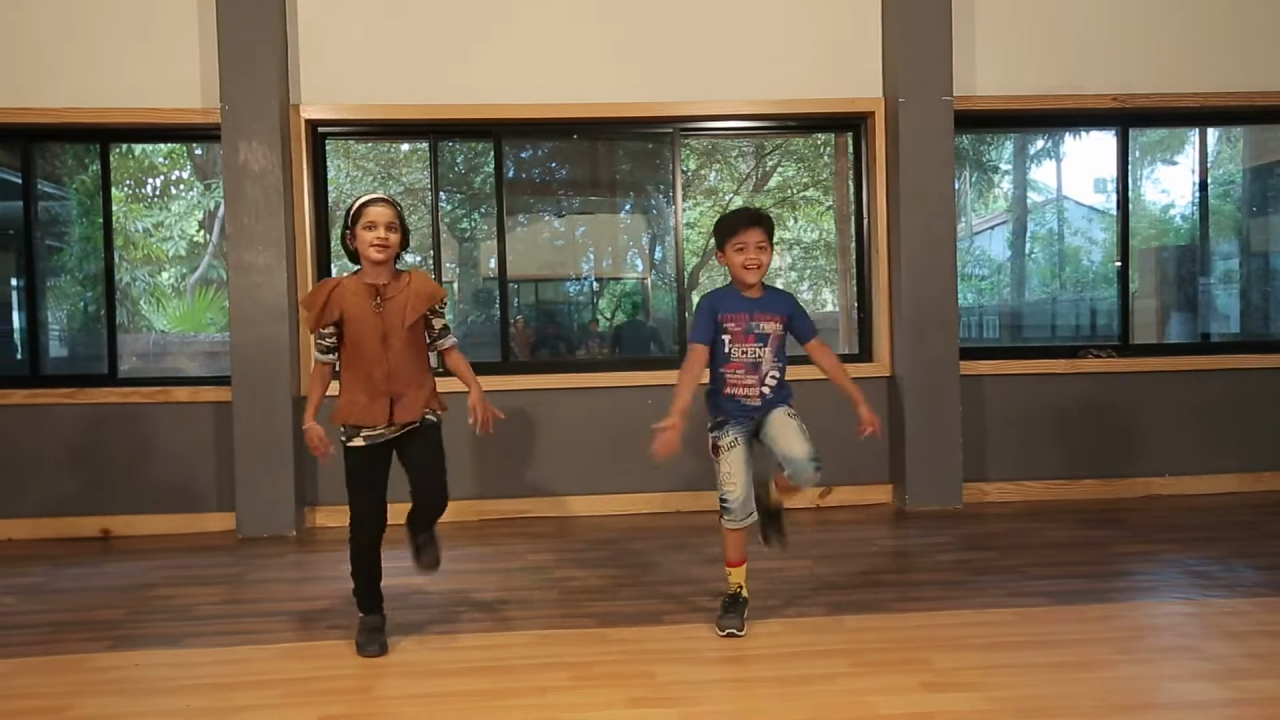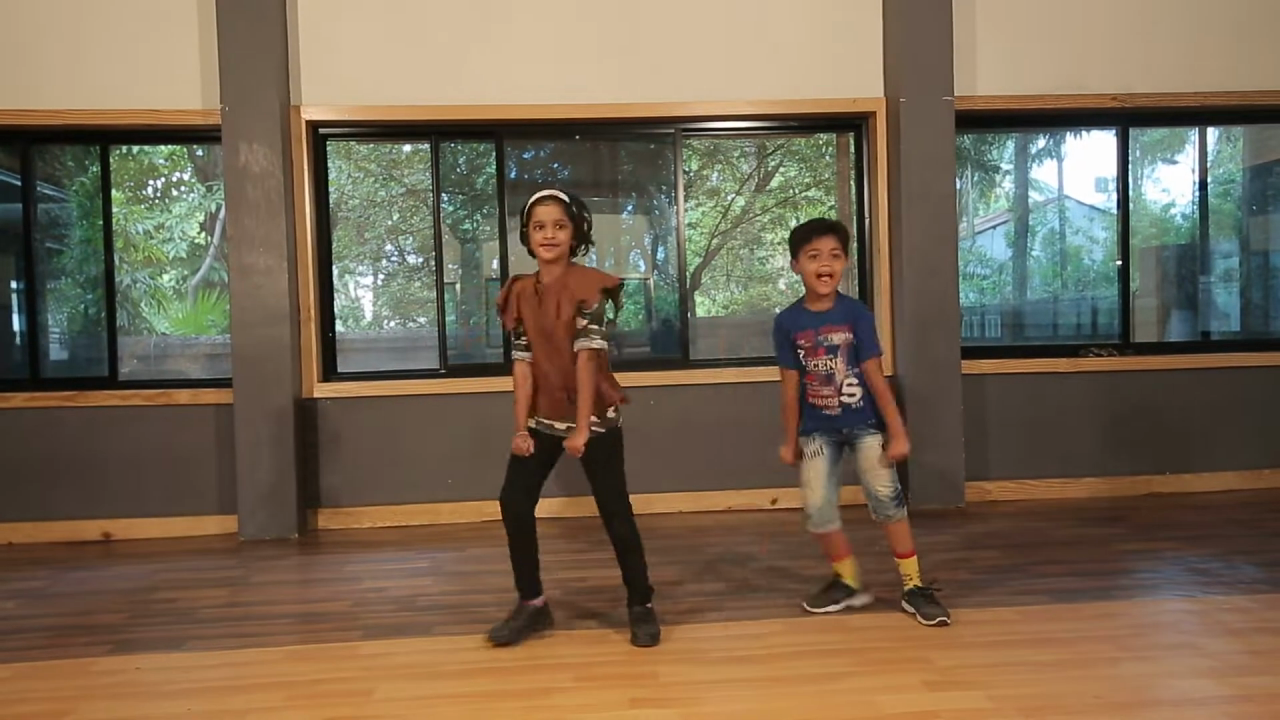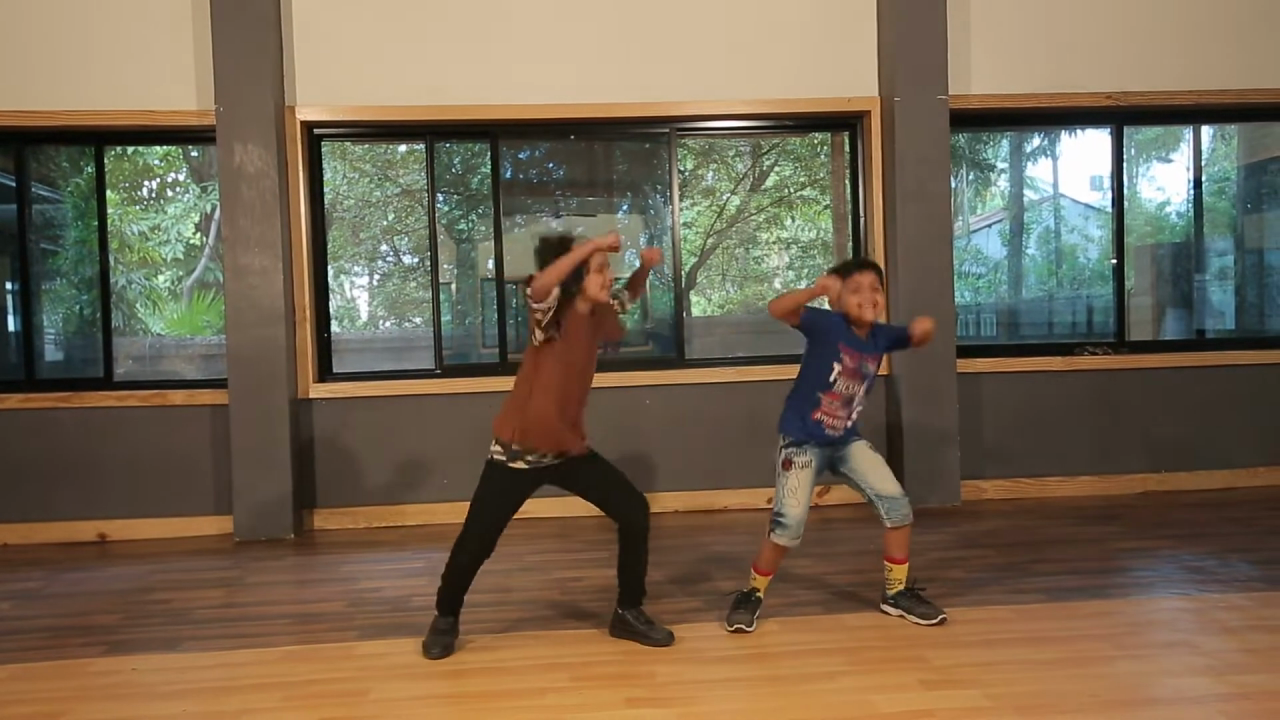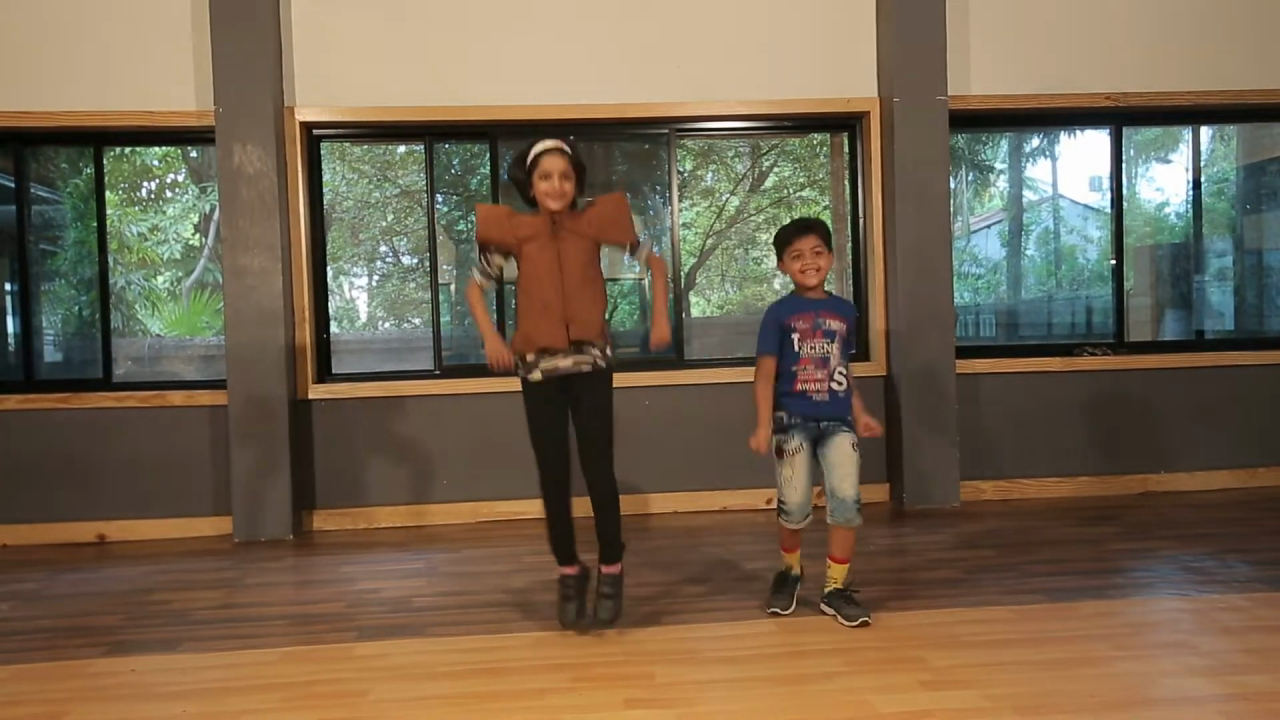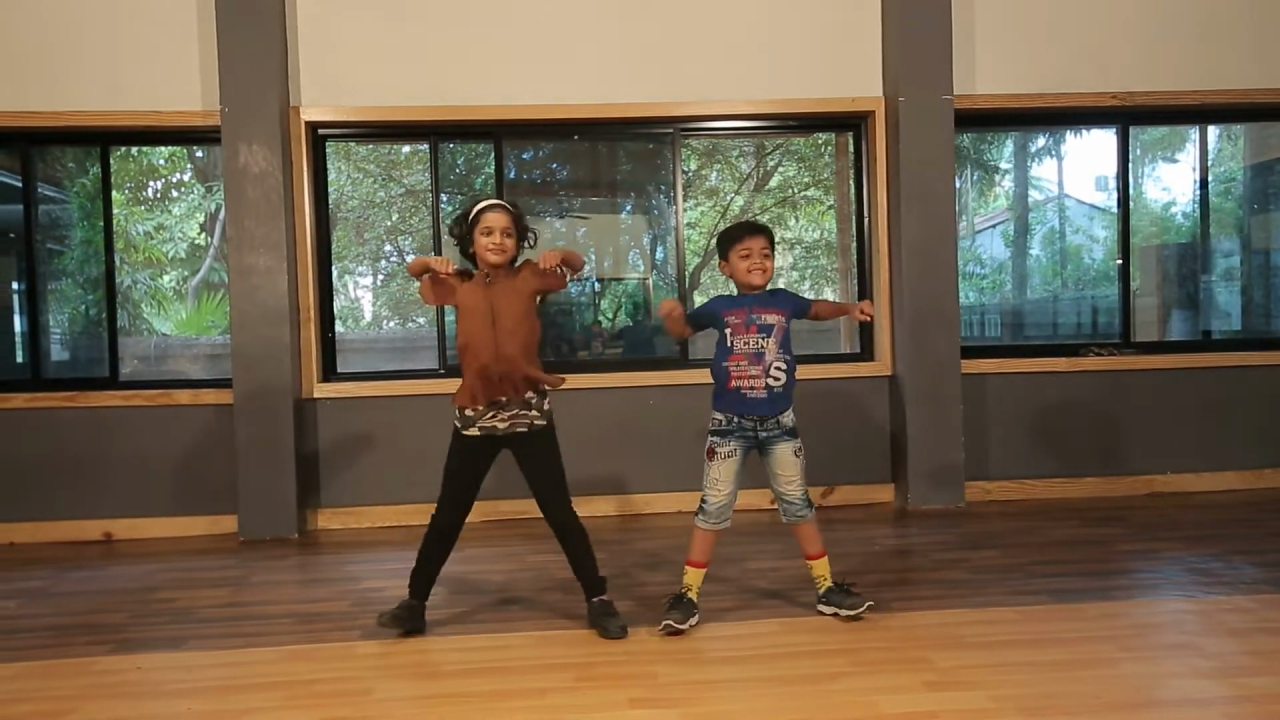
dt=1s
person 1, frame 1
left shoulder: (421, 290)
right shoulder: (336, 295)
left elbow: (446, 347)
right elbow: (325, 360)
left wrist: (474, 386)
right wrist: (309, 417)
left hip: (418, 412)
right hip: (363, 422)
left knee: (432, 493)
right knee: (367, 524)
left ankle: (422, 528)
right ankle: (370, 614)
person 1, frame 2
left shoulder: (591, 285)
right shoulder: (522, 294)
left elbow: (590, 354)
right elbow: (523, 361)
left wrist: (582, 428)
right wrist: (521, 426)
left hip: (596, 415)
right hip: (543, 417)
left knee: (614, 512)
right knee: (515, 503)
left ankle: (641, 606)
right ankle: (532, 604)
person 1, frame 3
left shoulder: (596, 315)
right shoulder: (550, 312)
left elbow: (628, 298)
right elbow: (540, 286)
left wrist: (644, 268)
right wrist: (588, 251)
left hip: (569, 450)
right hip: (517, 452)
left knee: (635, 512)
right knee: (477, 538)
left ankle: (629, 613)
right ankle: (445, 618)
person 1, frame 4
left shoulder: (597, 219)
right shoulder: (511, 228)
left elbow: (650, 256)
right elbow: (476, 285)
left wrist: (661, 315)
right wrist: (490, 335)
left hip: (590, 364)
right hip: (539, 368)
left knee: (598, 471)
right knee: (552, 477)
left ankle: (611, 573)
right ankle: (570, 574)
person 1, frame 5
left shoulder: (532, 276)
right shoulder: (457, 282)
left elbow: (579, 264)
right elbow: (411, 272)
left wrist: (560, 256)
right wrist: (426, 263)
left hip: (530, 415)
right hip: (476, 418)
left knee: (560, 513)
right knee: (449, 517)
left ankle: (598, 601)
right ankle: (414, 603)
person 2, frame 1
left shoulder: (784, 303)
right shoulder: (713, 304)
left elbow: (818, 351)
right elbow: (695, 363)
left wrist: (859, 400)
right wrist: (676, 416)
left hip: (775, 407)
right hip: (728, 415)
left knee: (804, 468)
right knee: (736, 505)
left ankle: (773, 500)
right ankle: (735, 593)
person 2, frame 2
left shoulder: (855, 313)
right shoulder: (787, 321)
left elbow: (875, 375)
right elbow: (790, 383)
left wrist: (899, 432)
right wrist: (789, 438)
left hip: (865, 422)
right hip: (817, 428)
left knee: (887, 501)
right knee: (819, 511)
left ankle: (914, 588)
right ankle: (849, 583)
person 2, frame 3
left shoulder: (880, 336)
right shoulder: (827, 326)
left elbow: (915, 339)
right elbow: (778, 310)
left wrist: (923, 330)
right wrist: (814, 292)
left hip: (848, 440)
right hip: (803, 440)
left knee: (897, 507)
right knee: (787, 526)
left ankle: (898, 592)
right ankle: (750, 594)
person 2, frame 4
left shoulder: (844, 309)
right shoulder: (779, 310)
right elbow: (766, 370)
left wrist: (859, 412)
right wrist: (764, 425)
left hip: (835, 422)
right hip: (790, 418)
left knee: (846, 504)
right knee: (794, 509)
left ankle: (836, 589)
right ankle: (788, 573)
person 2, frame 5
left shoulder: (783, 300)
right shoulder: (719, 306)
left elbow: (817, 308)
right elbow: (678, 329)
left wrist: (851, 307)
right wrist: (673, 314)
left hip: (778, 421)
right hip: (730, 421)
left knee: (796, 501)
right knee: (714, 506)
left ankle: (827, 587)
right ankle: (686, 593)
